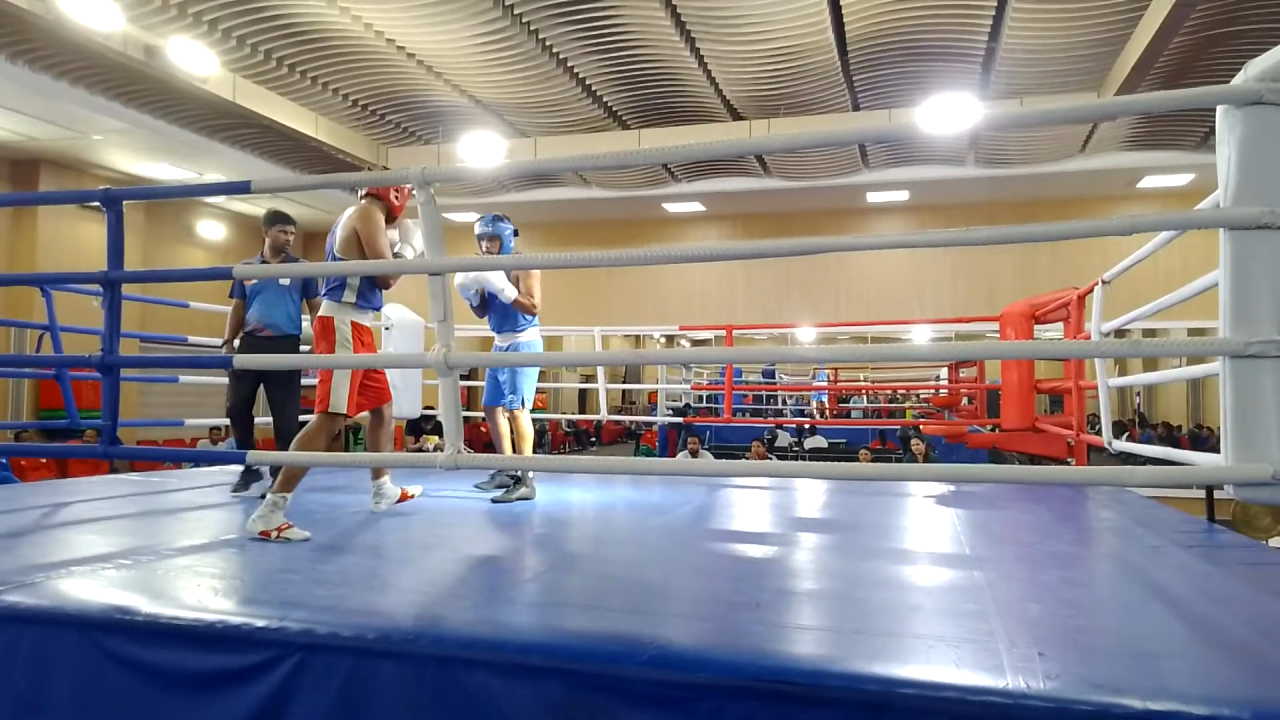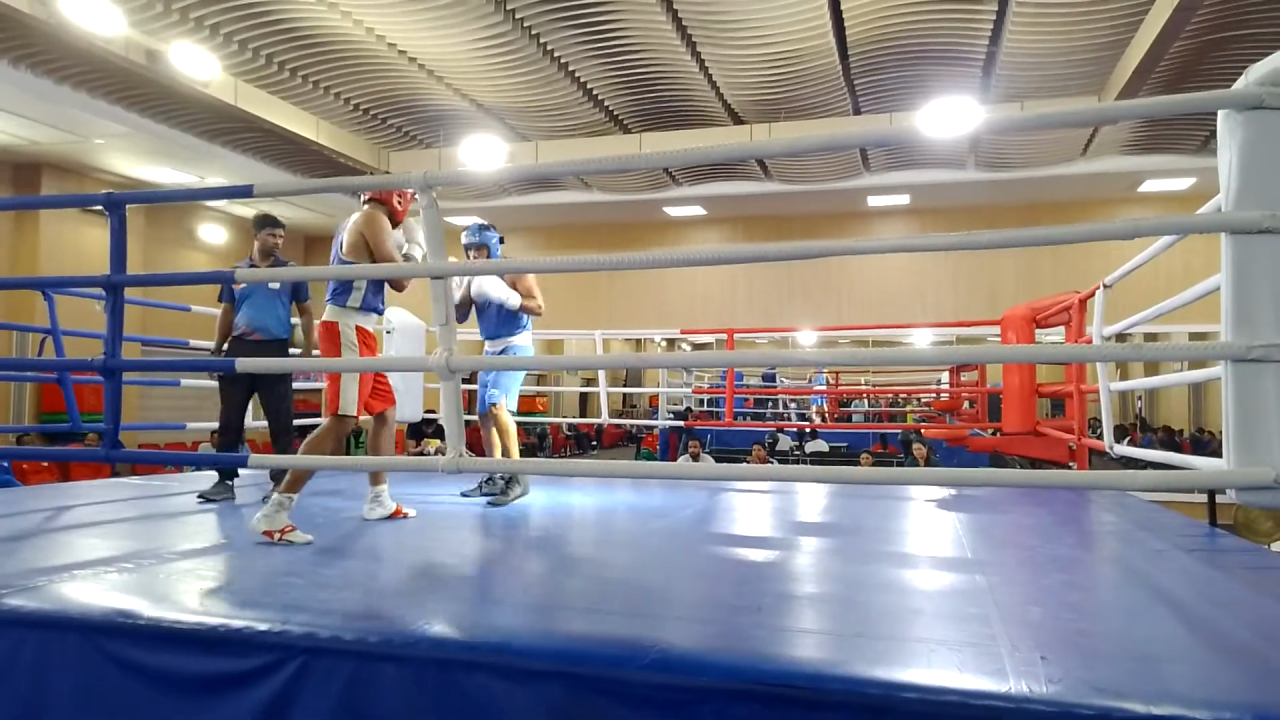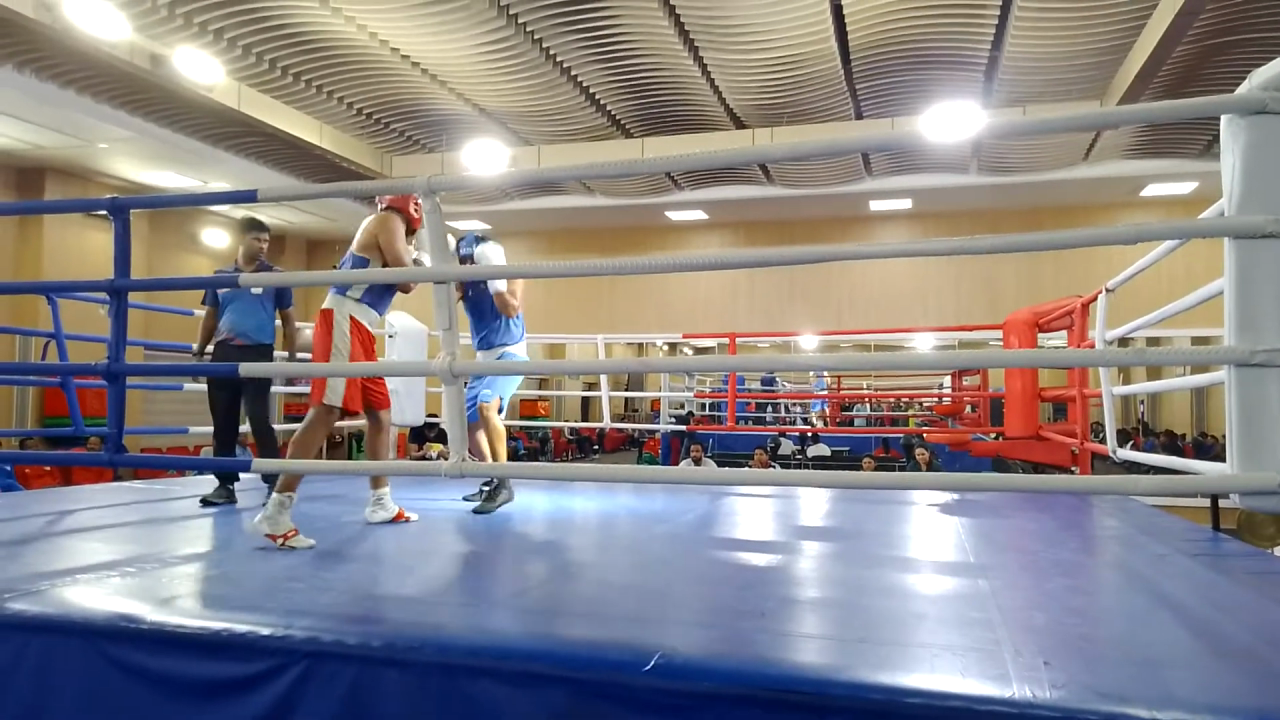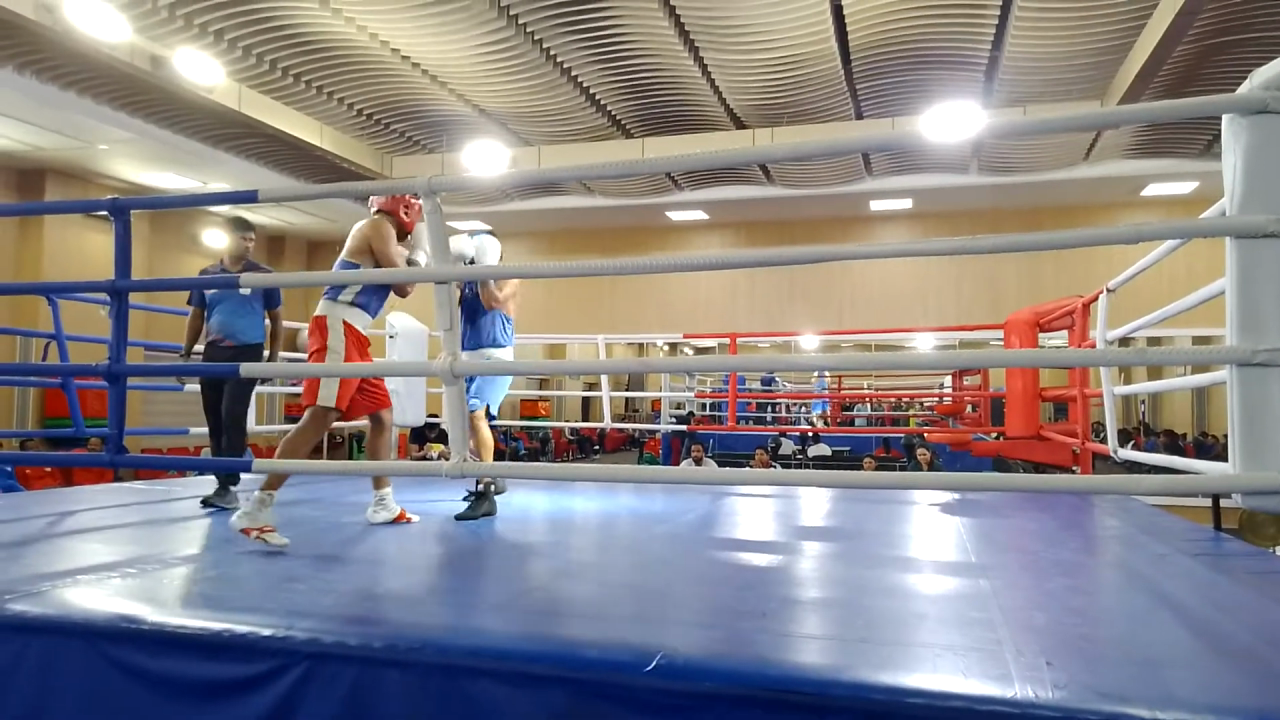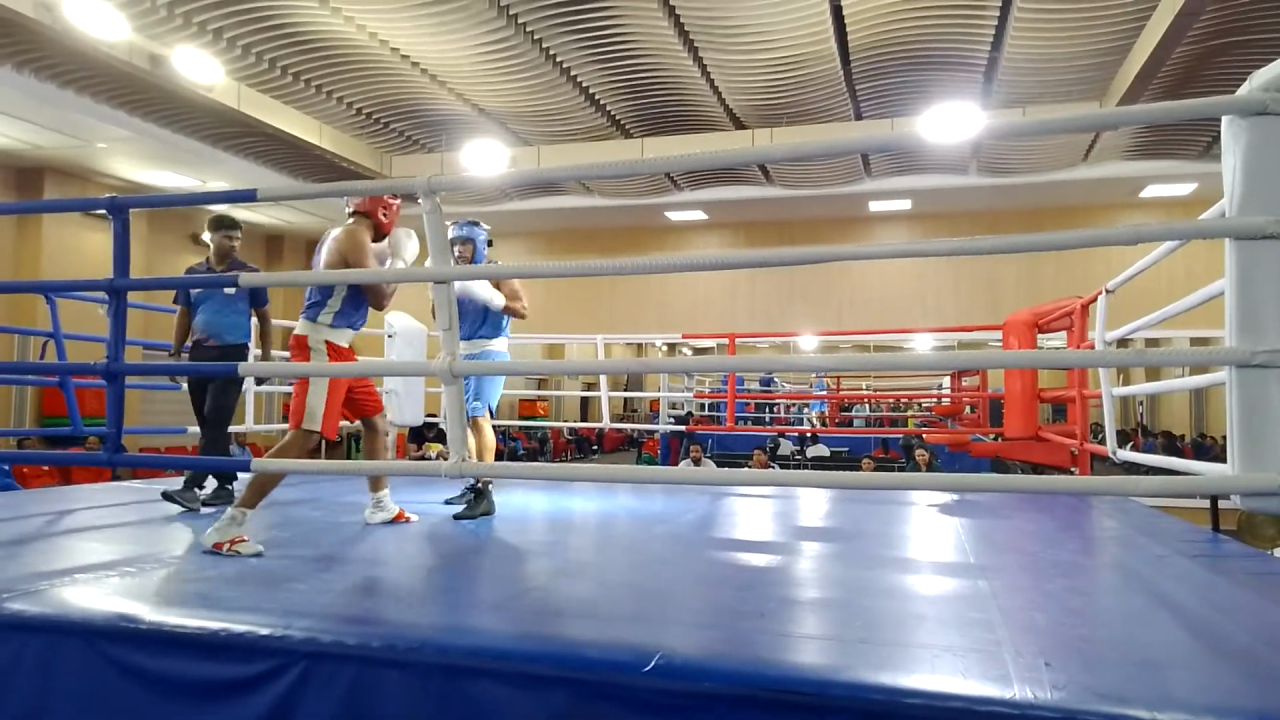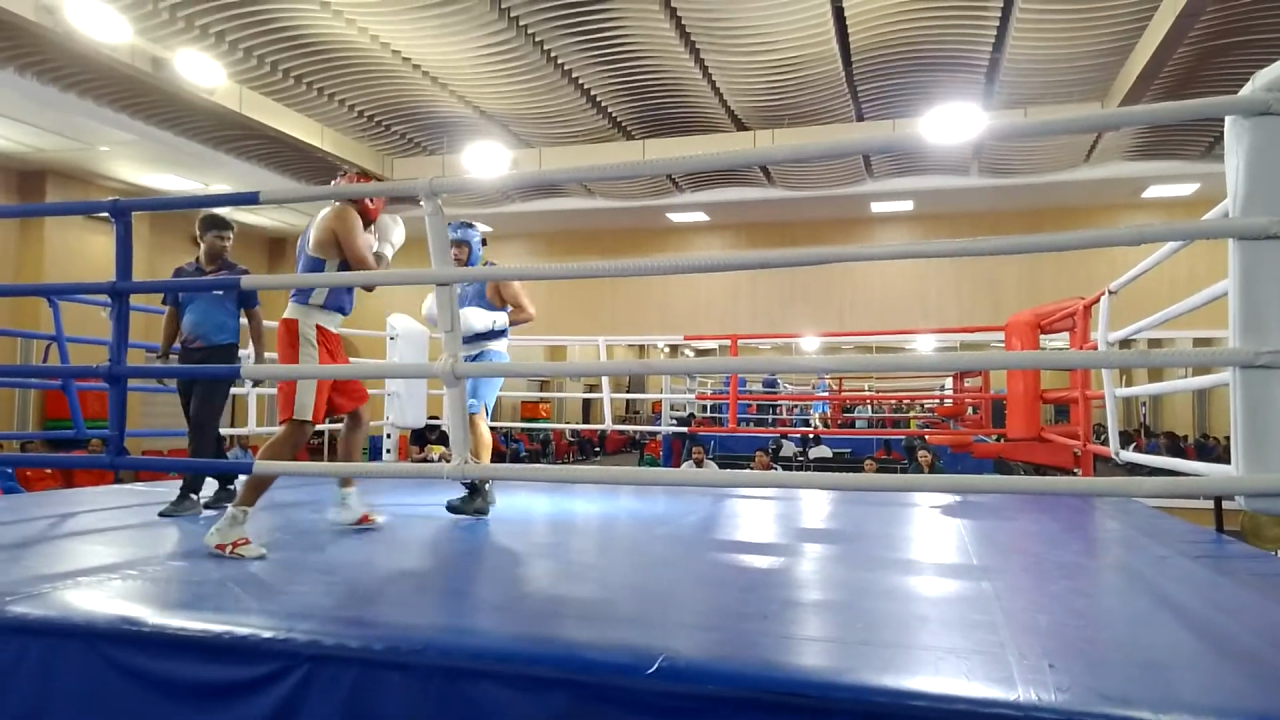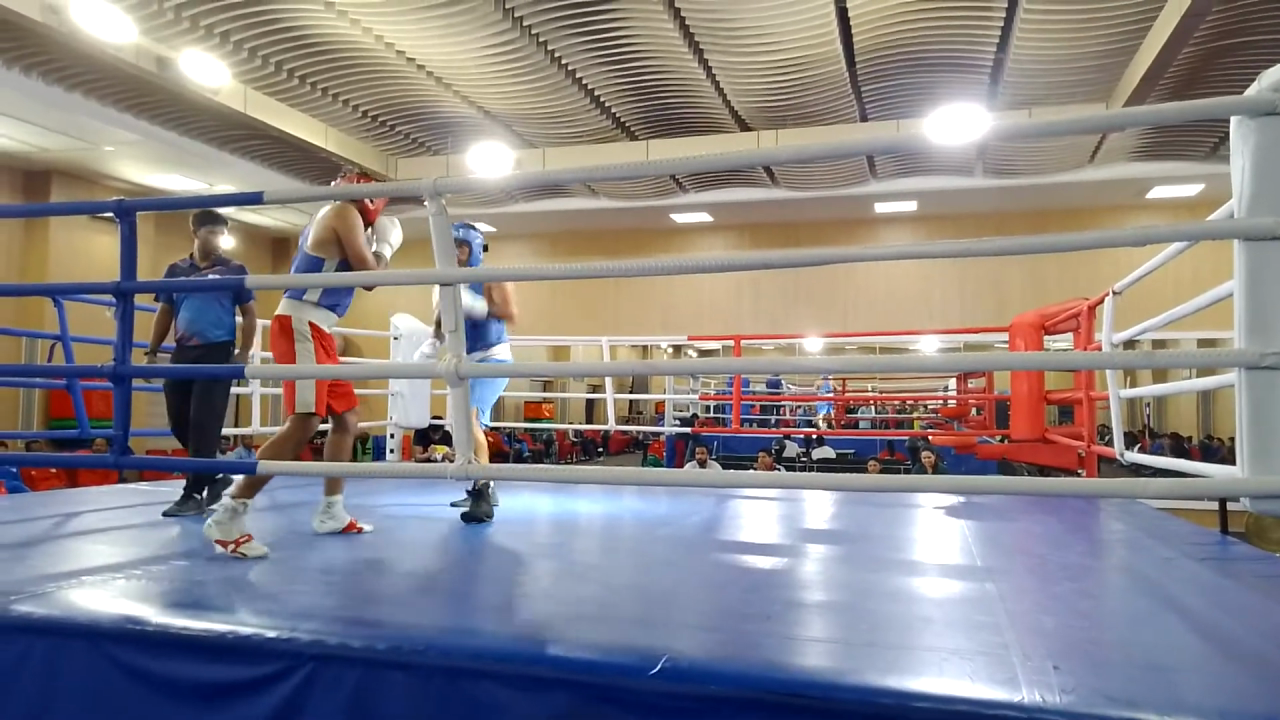
dt=0.2s
person 1, frame 1
left shoulder: (354, 218)
right shoulder: (368, 215)
right elbow: (385, 279)
left wrist: (397, 249)
right wrist: (408, 247)
left hip: (356, 328)
right hip: (343, 326)
left knee: (382, 409)
right knee: (331, 420)
left ankle: (384, 491)
right ankle: (269, 512)
person 1, frame 2
left shoulder: (353, 224)
right shoulder: (374, 219)
right elbow: (399, 281)
left wrist: (399, 247)
right wrist: (415, 247)
left hip: (357, 331)
right hip: (348, 330)
left knee: (385, 413)
right knee: (340, 422)
left ankle: (379, 500)
right ankle: (274, 513)
person 1, frame 3
left shoulder: (378, 229)
right shoulder: (388, 221)
right elbow: (406, 282)
left wrist: (411, 256)
right wrist: (424, 256)
left hip: (358, 329)
right hip: (343, 323)
left knee: (381, 415)
right knee: (326, 413)
left ankle: (380, 504)
right ankle: (275, 514)
person 1, frame 4
left shoulder: (378, 236)
right shoulder: (379, 226)
right elbow: (403, 287)
left wrist: (410, 253)
right wrist: (420, 254)
left hip: (353, 333)
right hip: (338, 328)
left knee: (382, 415)
right knee: (321, 416)
left ankle: (382, 504)
right ankle: (256, 510)
person 1, frame 5
left shoulder: (339, 237)
right shoulder: (355, 235)
right elbow: (380, 299)
left wrist: (386, 256)
right wrist: (400, 259)
left hip: (337, 347)
right hip: (321, 344)
left knee: (376, 421)
right knee: (304, 437)
left ankle: (381, 505)
right ankle: (228, 525)
person 1, frame 6
left shoulder: (328, 221)
right shoulder: (344, 215)
right elbow: (369, 278)
left wrist: (372, 244)
right wrist: (388, 245)
left hip: (324, 333)
right hip: (309, 331)
left knee: (358, 413)
right knee: (298, 429)
left ankle: (347, 504)
right ankle: (230, 525)
person 1, frame 7
left shoulder: (328, 221)
right shoulder: (344, 213)
right elbow: (369, 277)
left wrist: (371, 243)
right wrist: (385, 245)
left hip: (316, 332)
right hip: (302, 326)
left knee: (346, 419)
right knee: (303, 424)
left ankle: (331, 513)
right ankle: (228, 518)
person 2, frame 1
right shoulder: (247, 268)
left elbow: (315, 309)
right elbow: (237, 309)
right wrist: (228, 342)
left hip: (285, 346)
right hip: (250, 345)
left knee: (285, 416)
right knee: (236, 407)
right ankle: (249, 467)
person 2, frame 2
right shoulder: (235, 272)
left elbow: (305, 313)
right elbow: (226, 313)
left wrist: (308, 350)
right wrist: (216, 350)
left hip: (275, 351)
right hip: (238, 350)
left knee: (280, 420)
right knee: (229, 419)
left ankle: (282, 481)
right ankle: (225, 480)
person 2, frame 3
left shoulder: (276, 276)
right shoulder: (221, 276)
left elbow: (288, 320)
right elbow: (209, 317)
left wrist: (292, 358)
right wrist: (198, 353)
left hip: (258, 355)
right hip: (223, 355)
left knee: (260, 421)
right knee: (223, 424)
left ankle: (275, 482)
right ankle: (225, 485)
person 2, frame 4
left shoulder: (263, 275)
right shoulder: (206, 275)
left elbow: (276, 319)
right elbow: (196, 317)
left wrist: (273, 357)
right wrist: (185, 354)
left hip: (247, 354)
right hip: (213, 355)
left knee: (233, 418)
right knee: (216, 424)
left ankle: (232, 484)
right ankle: (225, 484)
person 2, frame 5
left shoulder: (250, 274)
right shoulder: (192, 274)
left elbow: (264, 318)
right elbow: (183, 316)
left wrist: (266, 357)
right wrist: (175, 353)
left hip: (232, 355)
right hip: (199, 355)
left knee: (215, 422)
right knee: (208, 424)
left ankle: (192, 487)
right ankle: (225, 485)
person 2, frame 6
left shoulder: (239, 275)
right shoulder: (181, 274)
left elbow: (254, 319)
right elbow: (172, 317)
left wrist: (259, 358)
right wrist: (163, 355)
left hip: (220, 356)
right hip: (188, 357)
left knee: (201, 424)
right knee: (203, 427)
left ankle: (189, 494)
right ankle: (227, 484)
person 2, frame 7
left shoulder: (234, 271)
right shoulder: (175, 271)
left elbow: (249, 314)
right elbow: (164, 314)
left wrist: (244, 352)
right wrist: (151, 352)
left hip: (217, 354)
right hip: (182, 354)
left knee: (203, 425)
right knee: (179, 424)
left ankle: (194, 494)
right ankle: (215, 476)
person 3, frame 1
left shoulder: (524, 265)
right shoulder: (487, 269)
left elbow: (533, 307)
right elbow: (482, 313)
left wrist: (502, 287)
right wrist: (470, 294)
left hip: (523, 344)
right hip: (501, 345)
left knee: (516, 409)
right knee: (491, 408)
left ankle: (525, 481)
right ankle: (506, 470)
person 3, frame 2
left shoulder: (515, 270)
right shoulder: (474, 277)
left elbow: (538, 307)
right elbow: (460, 318)
left wrist: (504, 295)
right wrist: (454, 290)
left hip: (515, 347)
right hip: (491, 350)
left knee: (498, 407)
right knee: (485, 415)
left ankle: (516, 478)
right ankle: (494, 479)
person 3, frame 3
left shoulder: (509, 276)
right shoulder: (465, 283)
left elbow: (510, 310)
left wrist: (495, 277)
left hip: (510, 357)
right hip: (484, 361)
left knee: (487, 408)
right knee: (473, 423)
left ankle: (502, 483)
right ankle: (492, 481)
person 3, frame 4
left shoulder: (506, 279)
right shoulder: (464, 282)
left elbow: (491, 302)
left wrist: (486, 267)
left hip: (496, 361)
right hip: (469, 364)
left knee: (475, 414)
left ankle: (486, 495)
right ankle: (491, 482)
person 3, frame 5
right shoulder: (457, 277)
left elbow: (522, 310)
left wrist: (487, 295)
left hip: (490, 352)
right hip: (463, 355)
left knee: (478, 417)
left ankle: (484, 495)
right ankle: (476, 482)
person 3, frame 6
right shoulder: (455, 281)
left elbow: (528, 312)
left wrist: (490, 320)
right wrist: (438, 315)
left hip: (489, 354)
right hip: (464, 356)
left knee: (475, 415)
right knee: (463, 422)
left ankle: (480, 492)
right ankle: (480, 487)
person 3, frame 7
left shoulder: (493, 277)
left elbow: (510, 314)
right elbow: (442, 322)
left wrist: (471, 303)
right wrist: (431, 346)
left hip: (494, 360)
right hip: (470, 362)
left knee: (470, 418)
right knee: (468, 425)
left ankle: (481, 495)
right ankle: (483, 489)
